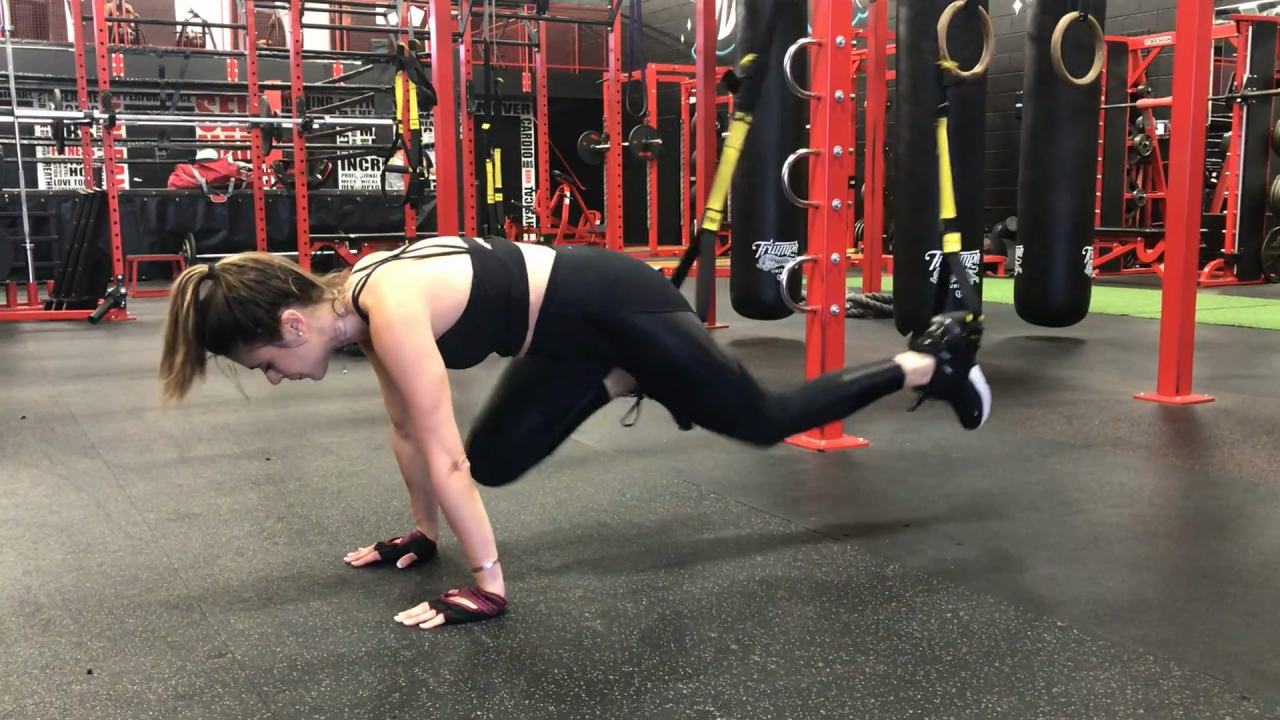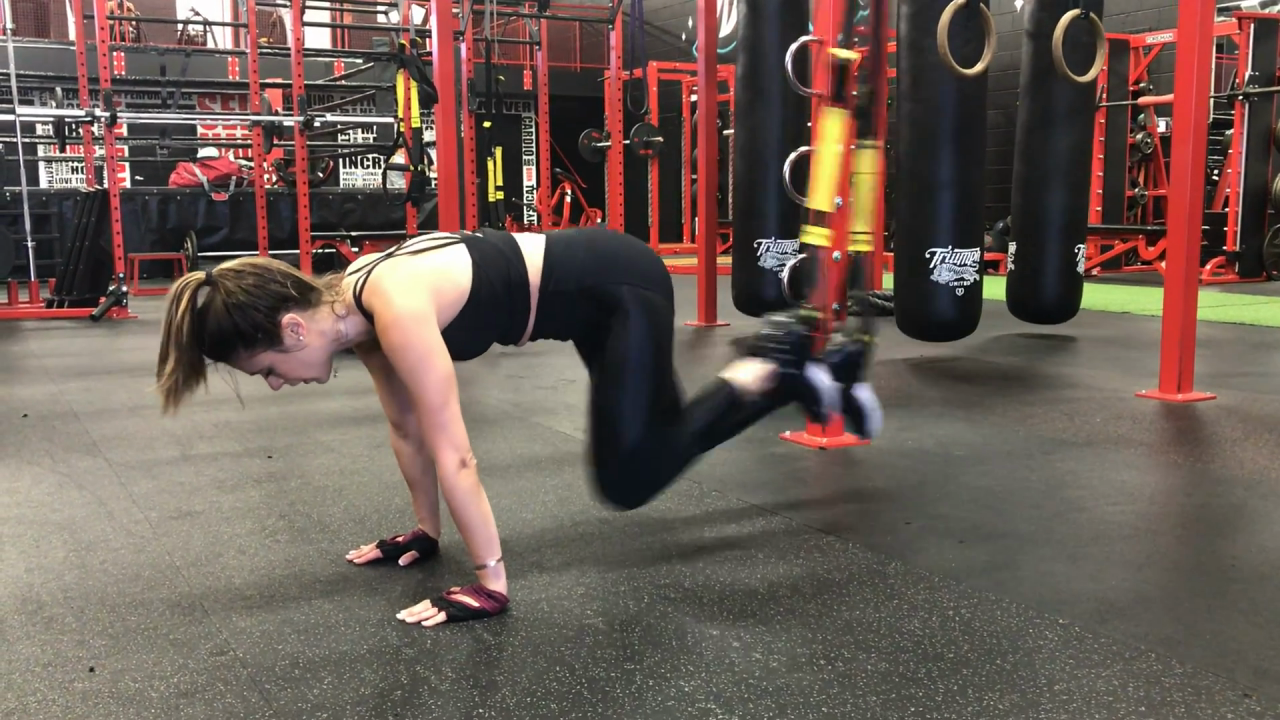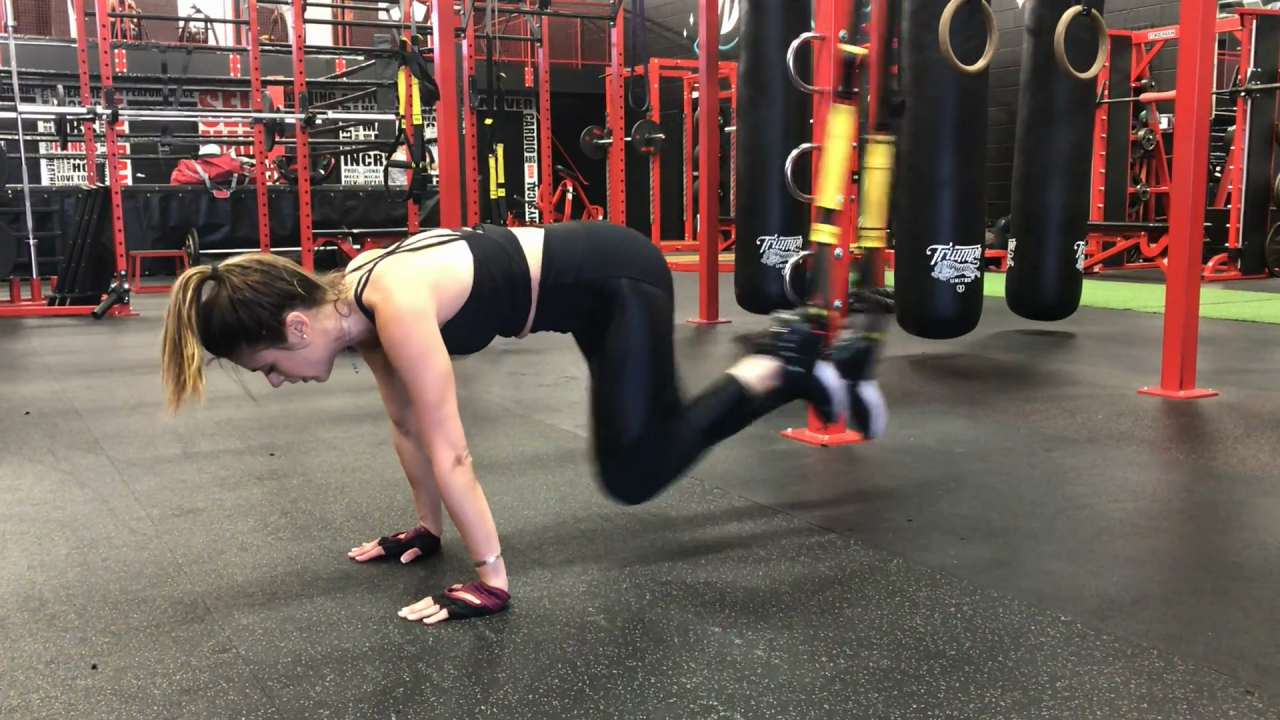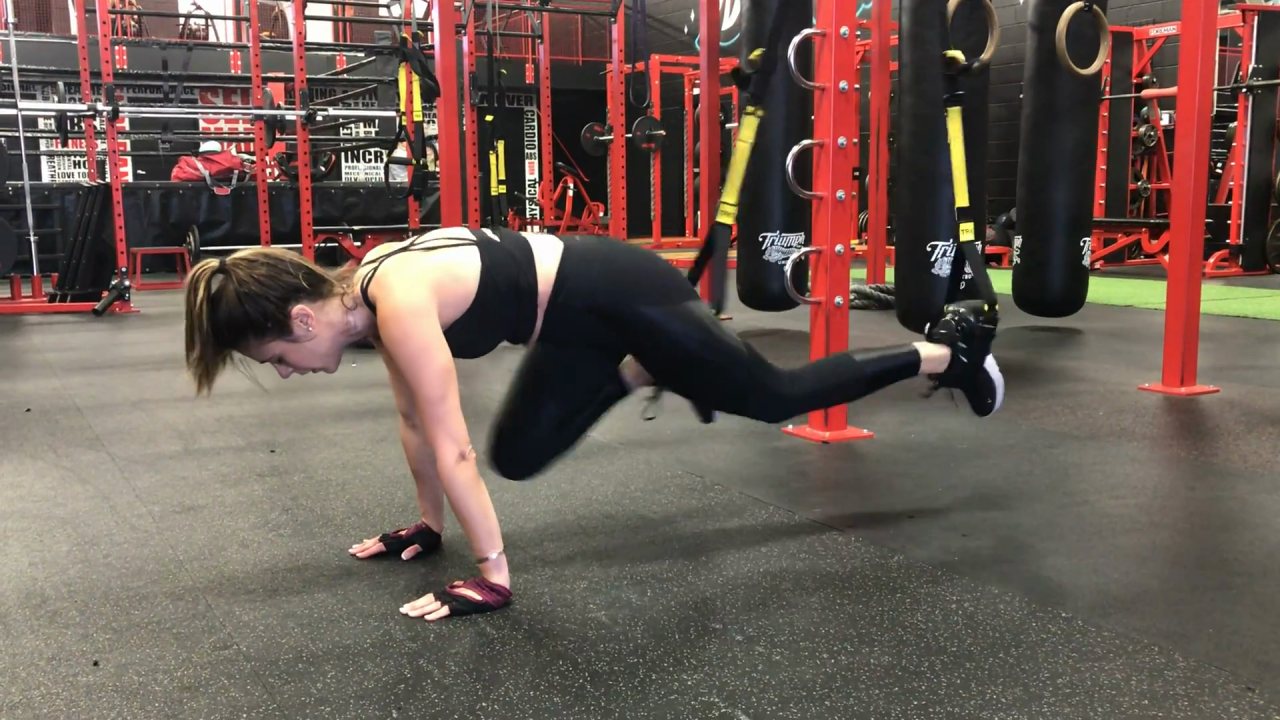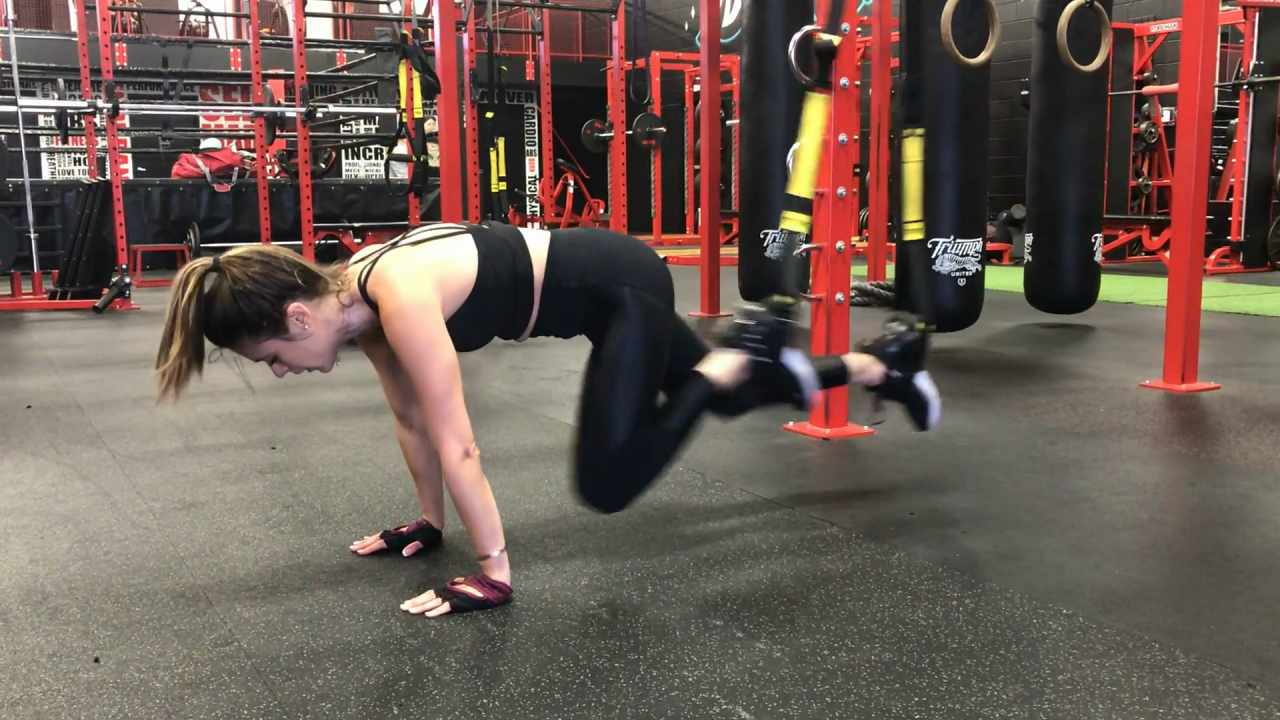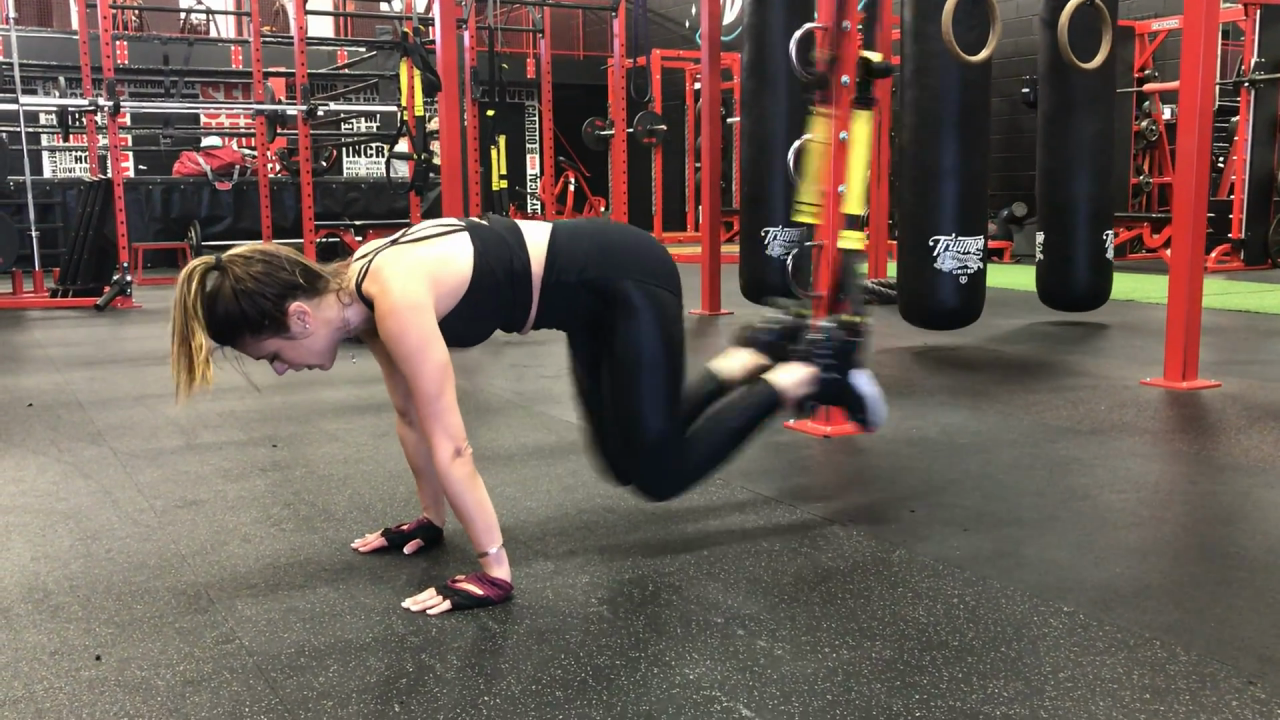
dt=0.3s
person 1, frame 1
left shoulder: (389, 313)
right shoulder: (358, 294)
left elbow: (444, 457)
right elbow: (407, 430)
left wrist: (488, 583)
right wrist: (423, 533)
left hip: (614, 307)
right hip: (576, 320)
left knee: (761, 420)
right knee: (498, 457)
left ankle: (930, 363)
right ankle: (612, 386)
person 1, frame 2
left shoulder: (394, 310)
right shoulder: (344, 303)
left elbow: (450, 453)
right elbow: (406, 428)
left wrist: (491, 581)
right wrist: (425, 531)
left hip: (617, 284)
right hip: (574, 289)
left knee: (628, 484)
right knee: (650, 445)
left ankle: (773, 367)
right ankle: (826, 379)
person 1, frame 3
left shoulder: (395, 308)
right shoulder: (350, 302)
left elbow: (448, 450)
right elbow: (406, 424)
left wrist: (492, 579)
right wrist: (427, 527)
left hip: (614, 276)
right hip: (582, 280)
left knee: (634, 476)
right knee: (657, 426)
left ankle: (777, 364)
right ankle: (819, 370)
person 1, frame 4
left shoulder: (395, 304)
right shoulder: (370, 286)
left elbow: (452, 446)
right elbow: (414, 420)
left wrist: (492, 574)
right wrist: (426, 523)
left hip: (619, 296)
right hip: (585, 307)
left knee: (775, 394)
right knee: (517, 455)
left ankle: (948, 353)
right ankle: (639, 371)
person 1, frame 5
left shoulder: (398, 300)
right shoulder: (355, 296)
left elbow: (455, 444)
right elbow: (410, 418)
left wrist: (494, 571)
right wrist: (429, 521)
left hip: (618, 283)
right hip: (586, 284)
left knee: (606, 483)
right knee: (726, 400)
left ankle: (736, 359)
right ankle: (887, 365)
person 1, frame 6
left shoulder: (393, 297)
right shoulder: (352, 291)
left elbow: (446, 440)
right elbow: (409, 414)
left wrist: (494, 569)
right wrist: (430, 518)
left hip: (623, 278)
right hip: (586, 277)
left knee: (659, 472)
right knee: (652, 442)
left ankle: (807, 375)
right ankle: (752, 356)
